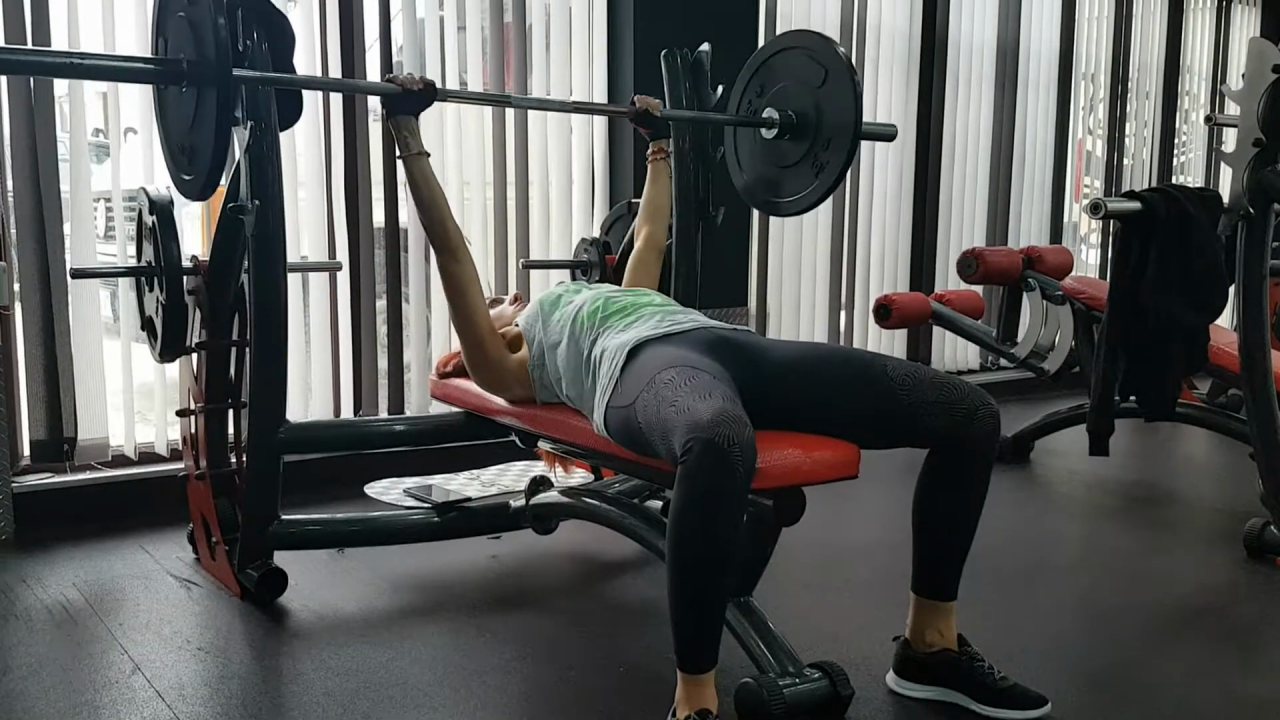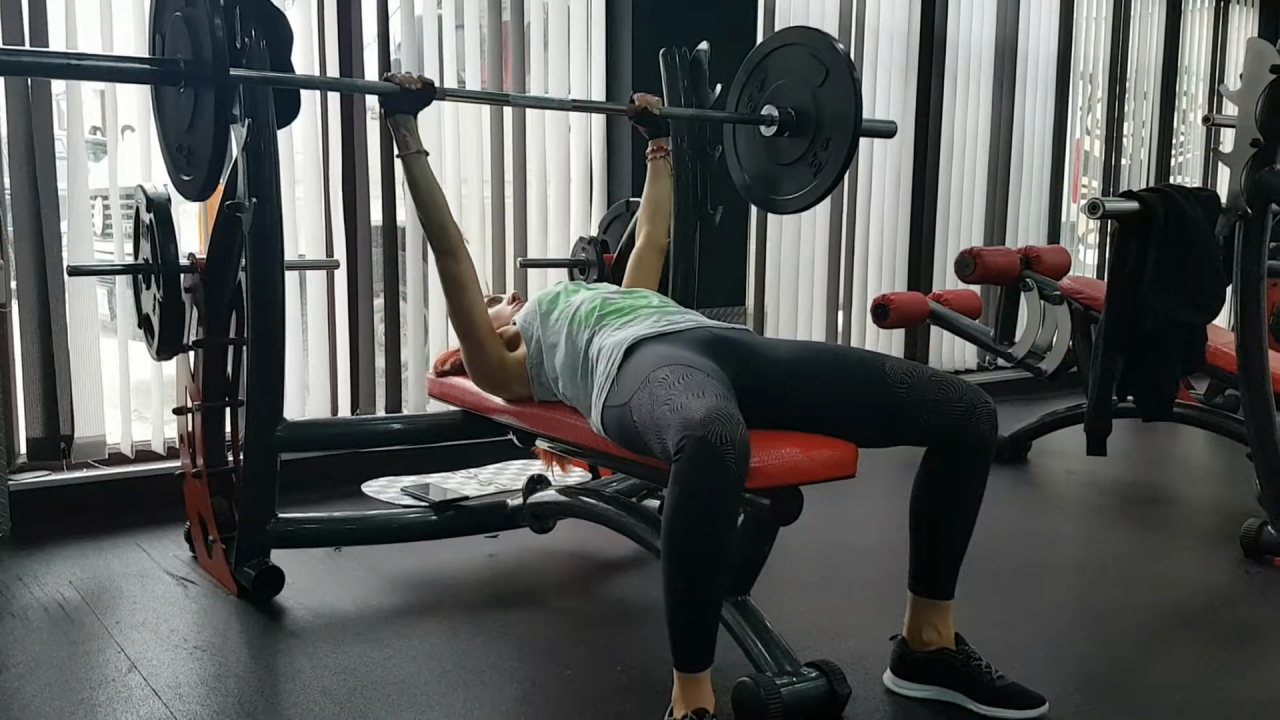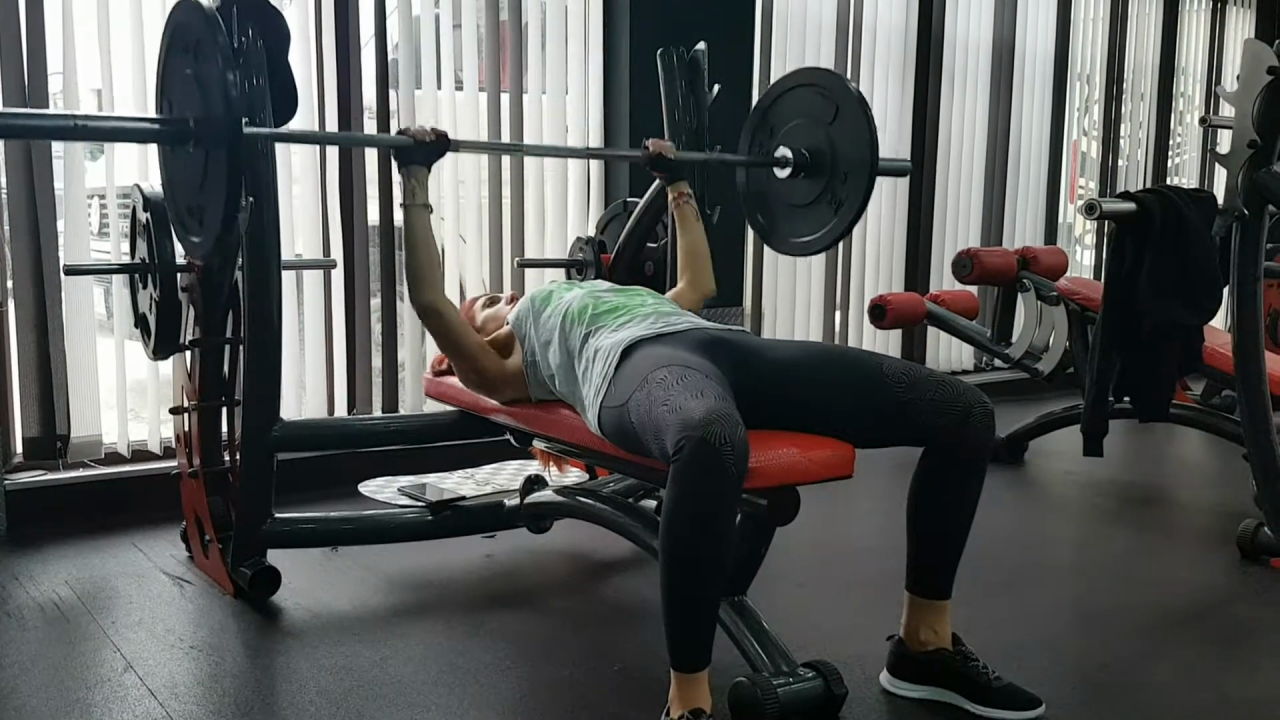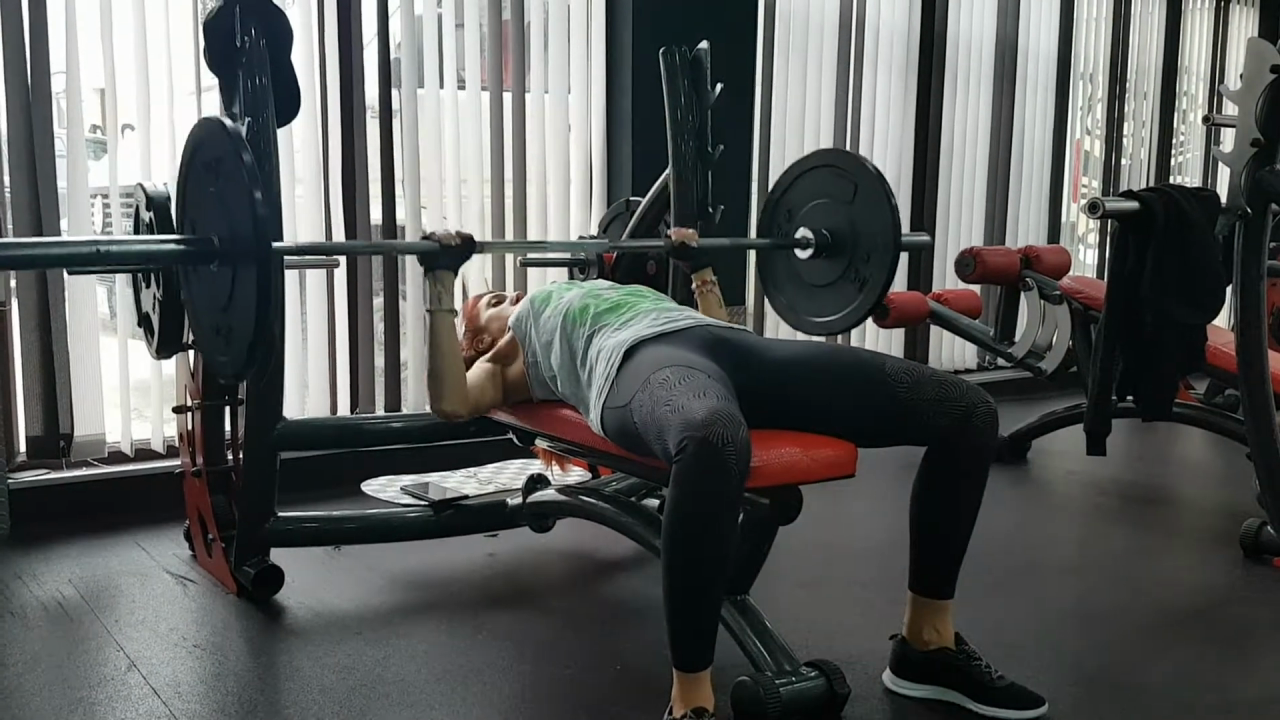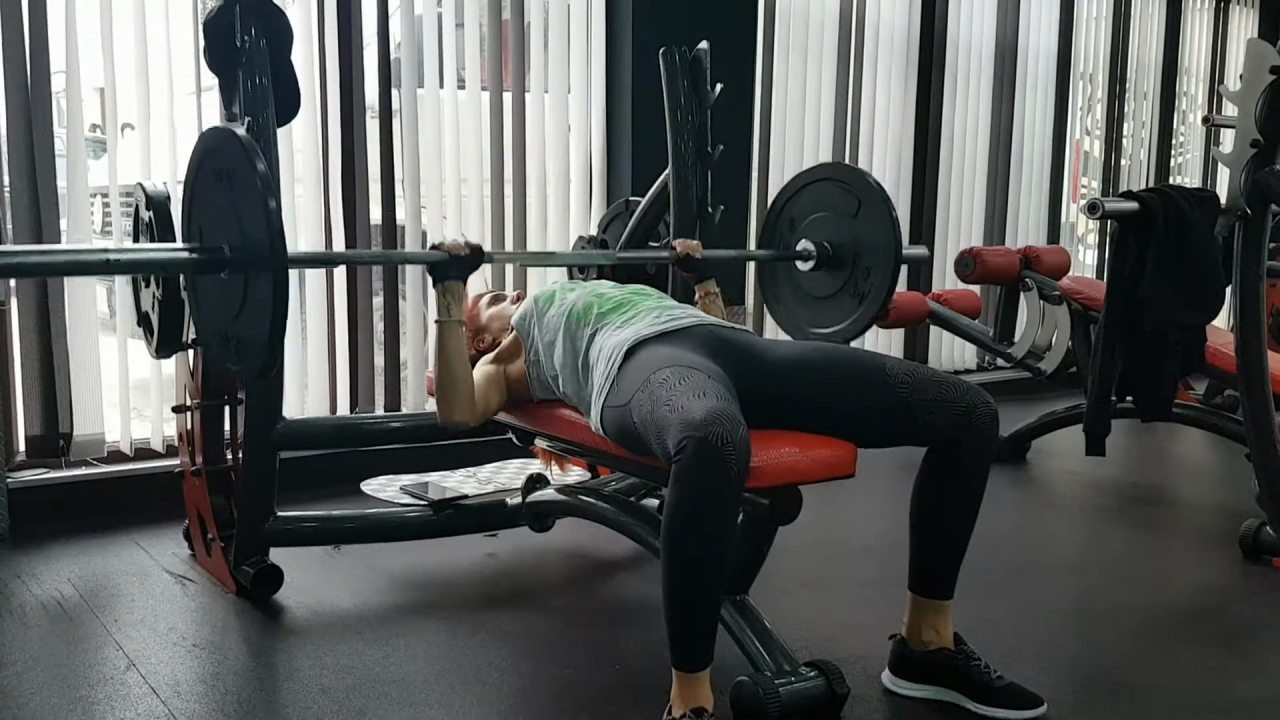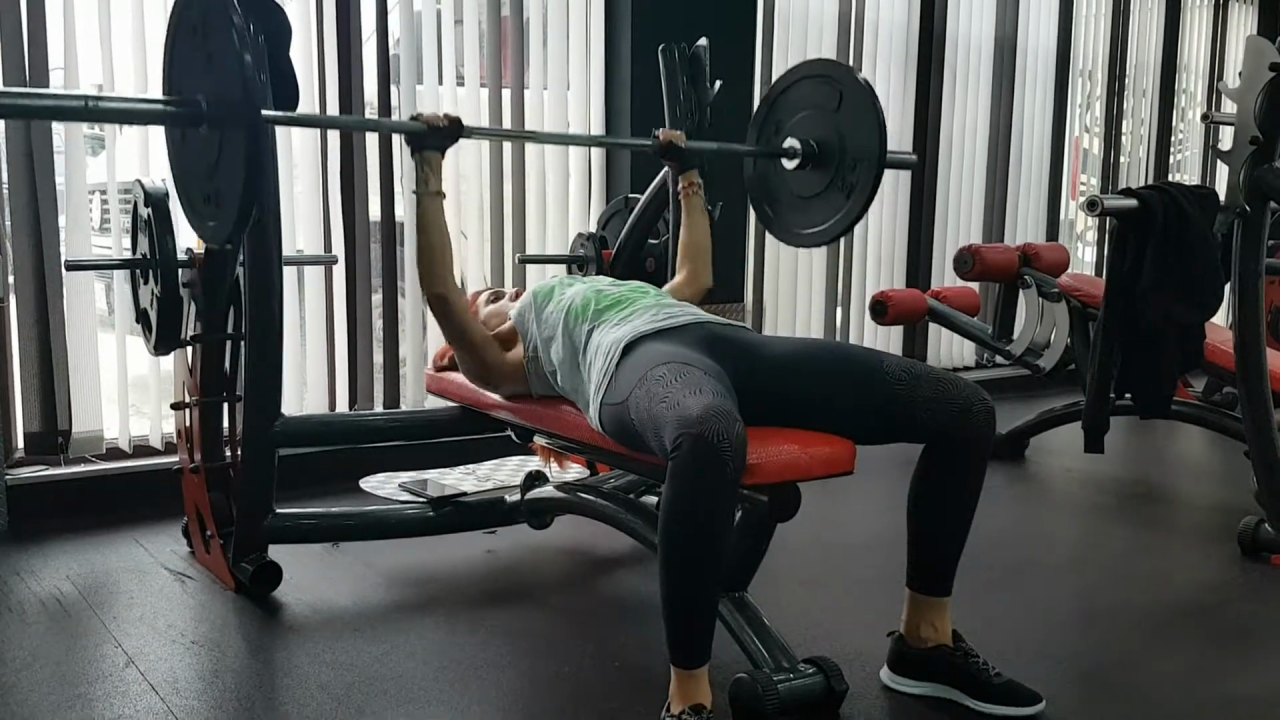
dt=0.5s
person 1, frame 1
left shoulder: (602, 307)
right shoulder: (507, 368)
left elbow: (650, 241)
right elbow: (450, 251)
left wrist: (658, 144)
right wrist: (407, 133)
left hip: (730, 345)
left knee: (968, 413)
right knee: (718, 443)
left ankle: (929, 647)
person 1, frame 2
left shoulder: (604, 309)
right shoulder: (506, 368)
left elbow: (652, 240)
right elbow: (450, 252)
left wrist: (658, 143)
right wrist: (406, 130)
left hip: (728, 346)
left knee: (966, 413)
right knee: (712, 441)
left ankle: (927, 646)
person 1, frame 3
left shoulder: (590, 304)
right shoulder: (501, 371)
left elbow: (698, 288)
right elbow: (430, 305)
left wrist: (677, 186)
right wrist: (415, 179)
left hip: (724, 347)
left knee: (963, 413)
right knee: (710, 441)
left ankle: (924, 646)
person 1, frame 4
left shoulder: (592, 301)
right shoulder: (506, 363)
right elbow: (450, 400)
left wrist: (701, 267)
right wrist: (441, 281)
left knee: (966, 413)
right knee: (713, 441)
left ankle: (927, 645)
person 1, frame 5
left shoulder: (587, 303)
right shoulder: (505, 365)
right elbow: (457, 409)
left wrist: (704, 279)
right wrist: (450, 286)
left knee: (967, 412)
right knee: (712, 440)
left ankle: (926, 646)
person 1, frame 6
left shoulder: (600, 298)
right shoulder: (504, 364)
left elbow: (696, 280)
right elbow: (440, 291)
left wrist: (687, 177)
right wrist: (429, 167)
left knee: (964, 411)
right knee: (709, 437)
left ankle: (925, 642)
